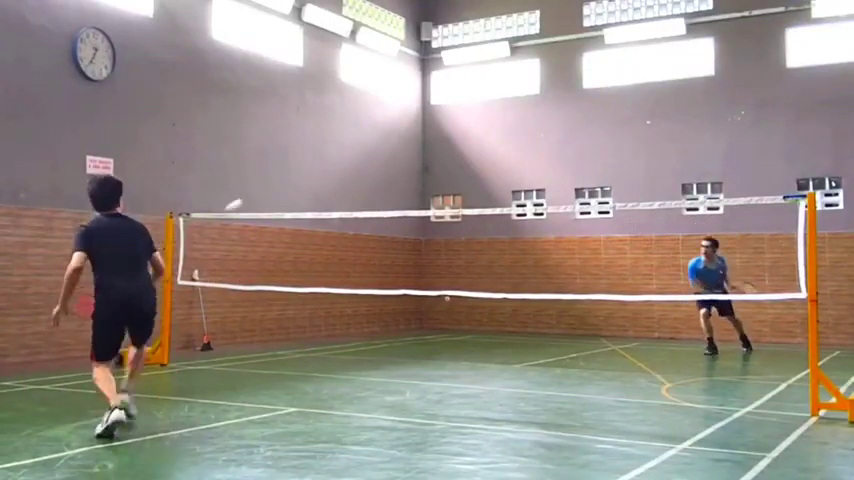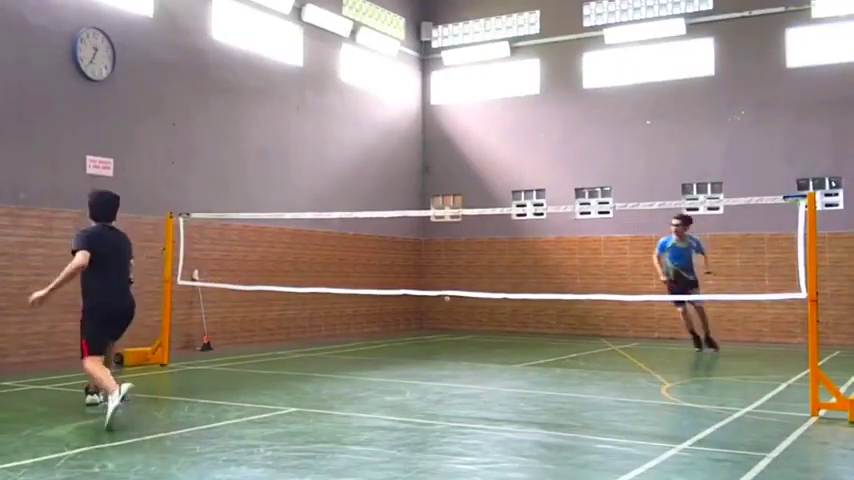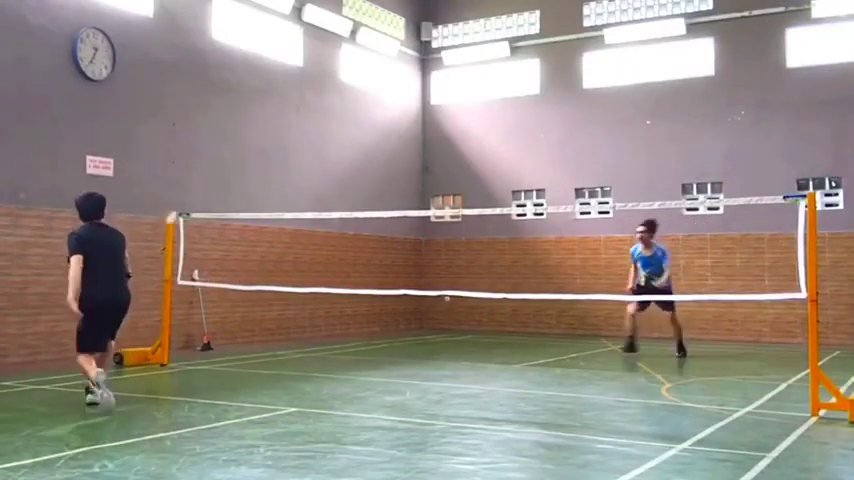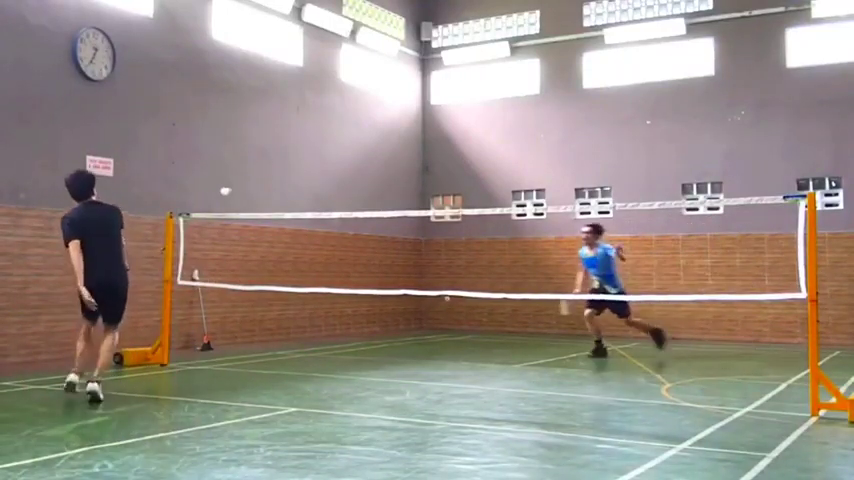
dt=0.2s
person 1, frame 1
left shoulder: (88, 231)
right shoulder: (139, 228)
left elbow: (75, 267)
right elbow: (159, 268)
left wrist: (61, 305)
left hip: (109, 302)
right hip: (143, 300)
left knee: (100, 366)
right knee: (137, 346)
left ankle: (115, 407)
right ankle: (126, 393)
person 1, frame 2
left shoulder: (86, 236)
right shoulder: (124, 239)
left elbow: (80, 263)
left wrist: (47, 291)
left hip: (98, 306)
right hip: (125, 306)
left knee: (92, 362)
right knee: (107, 344)
left ankle: (114, 391)
right ankle: (96, 389)
person 1, frame 3
left shoulder: (77, 236)
right shoulder: (118, 236)
left elbow: (76, 266)
left wrist: (72, 298)
left hip: (93, 299)
right hip: (121, 298)
left knee: (84, 355)
right knee: (106, 342)
left ankle: (96, 379)
person 1, frame 4
left shoulder: (70, 218)
right shoulder: (114, 212)
left elbow: (75, 251)
left wrist: (81, 286)
left hip: (92, 281)
right hip: (117, 279)
left knee: (87, 326)
right knee: (111, 330)
left ankle: (75, 374)
right ankle: (95, 380)
person 2, frame 1
left shoulder: (720, 260)
right shoulder: (694, 264)
left elbow: (725, 274)
right elbow: (694, 285)
left wrist: (729, 286)
right wrist: (710, 293)
left hip: (720, 292)
right hip: (704, 294)
left knee: (732, 318)
right knee: (704, 313)
left ankle: (744, 340)
right ankle: (711, 344)
person 2, frame 2
left shoulder: (693, 241)
right shoulder: (665, 242)
left elbow: (704, 255)
right elbow: (656, 257)
left wrist: (707, 267)
right wrist: (662, 275)
left hip: (689, 278)
right hip: (672, 280)
left knee: (699, 308)
right knee: (682, 309)
left ankle: (708, 338)
right ankle: (695, 337)
person 2, frame 3
left shoulder: (660, 250)
right shoulder: (635, 250)
left elbow: (668, 270)
left wrist: (663, 281)
right wrist: (631, 283)
left hip: (662, 286)
right hip: (643, 286)
left knee: (672, 316)
right knee: (631, 311)
left ankle: (680, 346)
right ankle: (630, 343)
person 2, frame 4
left shoulder: (605, 249)
right shoulder: (582, 252)
left elbow: (622, 260)
right elbow: (582, 271)
left wrist: (618, 254)
right wrist: (578, 287)
left hip: (614, 289)
right hip: (598, 289)
left knee: (628, 321)
right knee: (588, 314)
left ankle: (654, 332)
right ankle: (599, 347)
